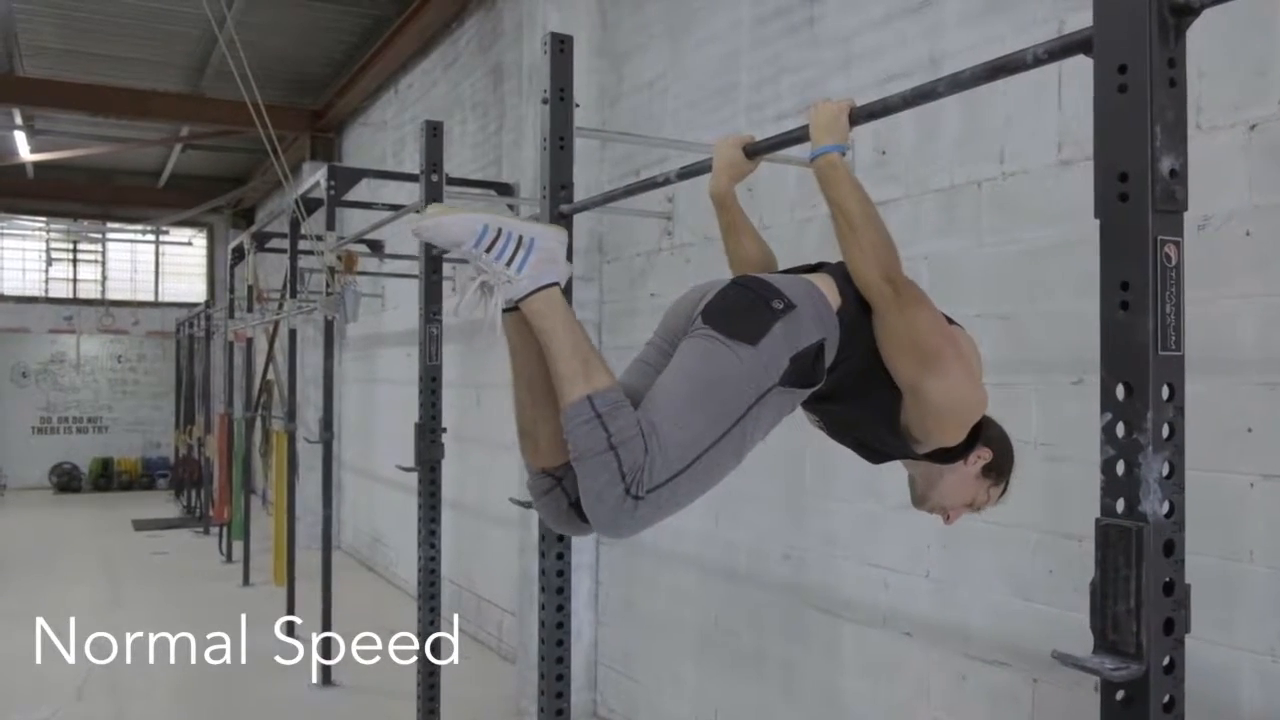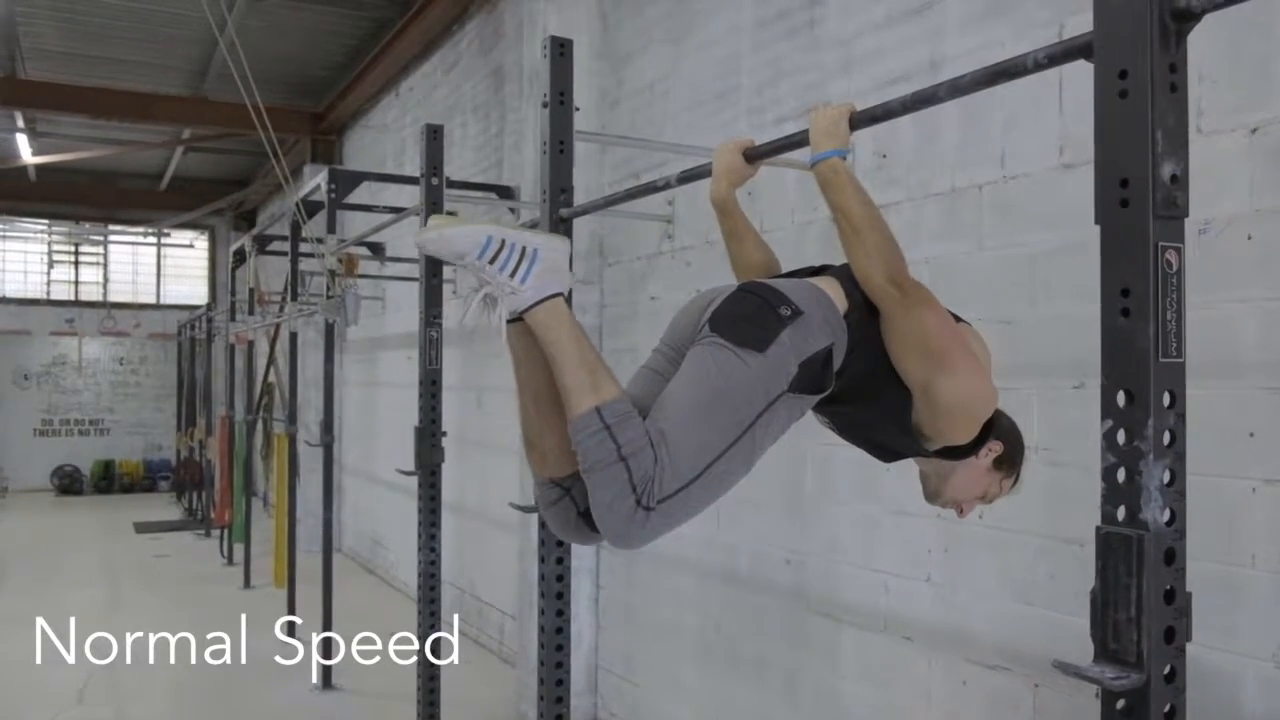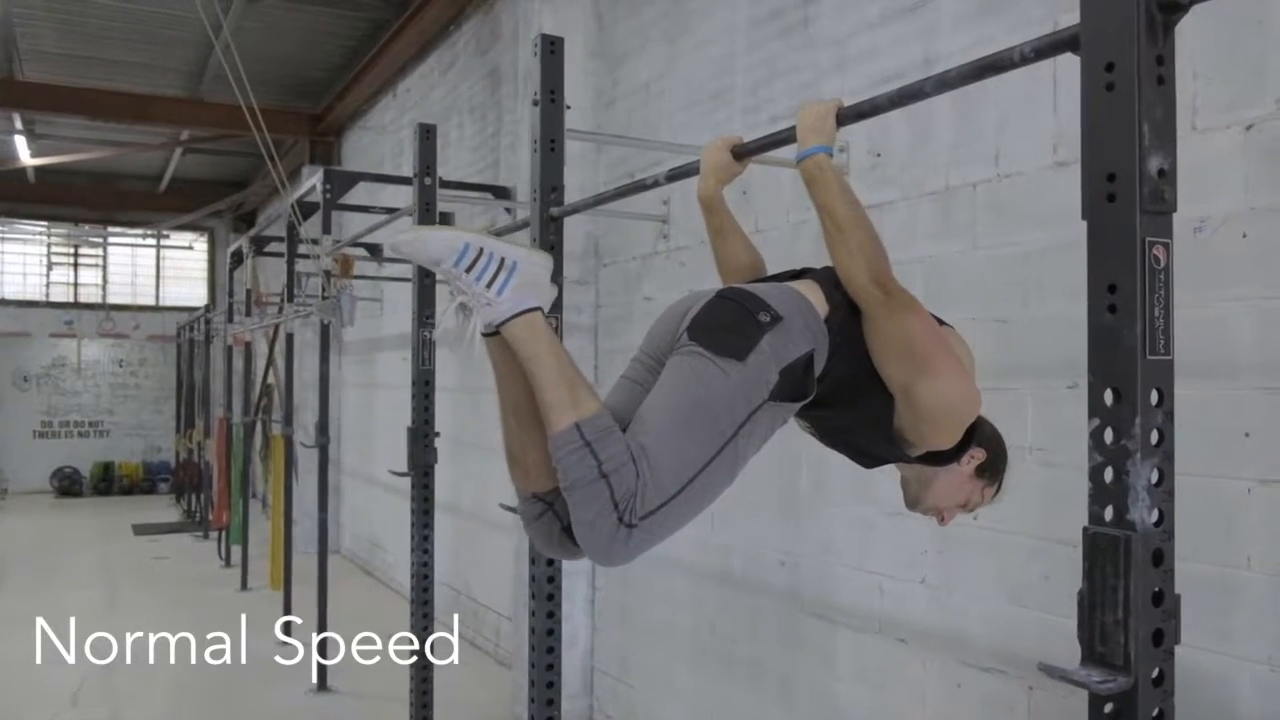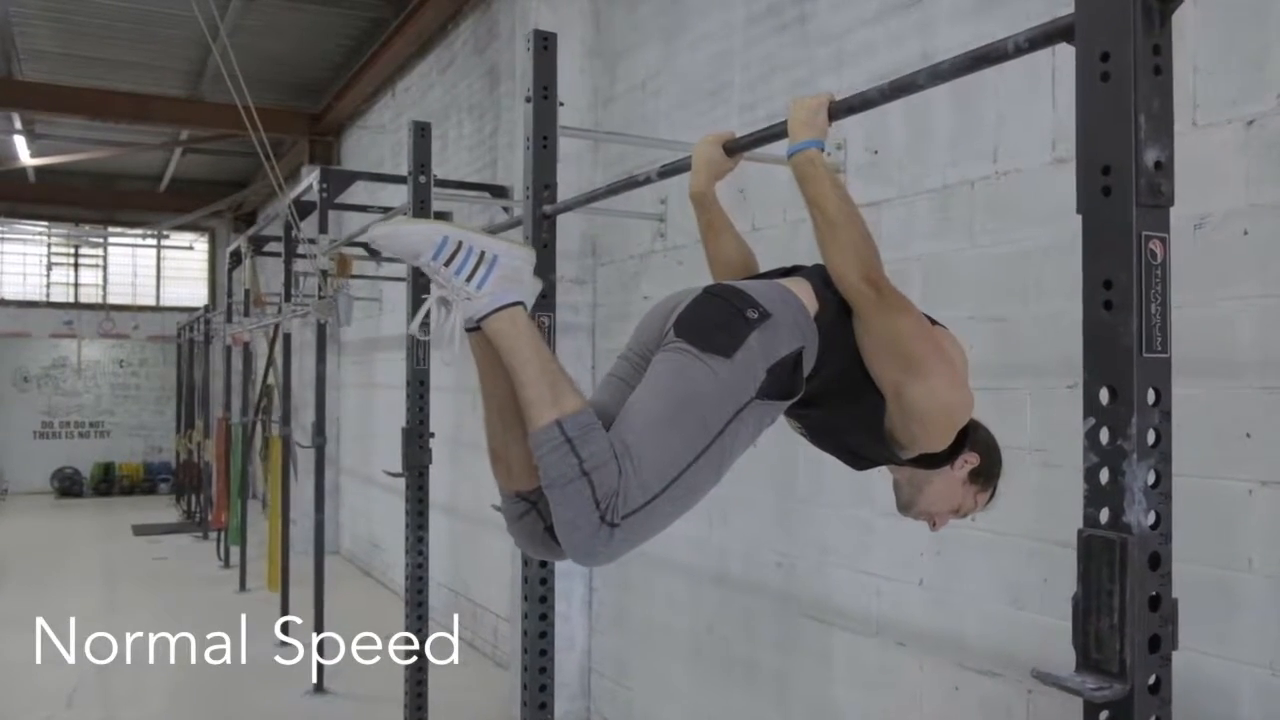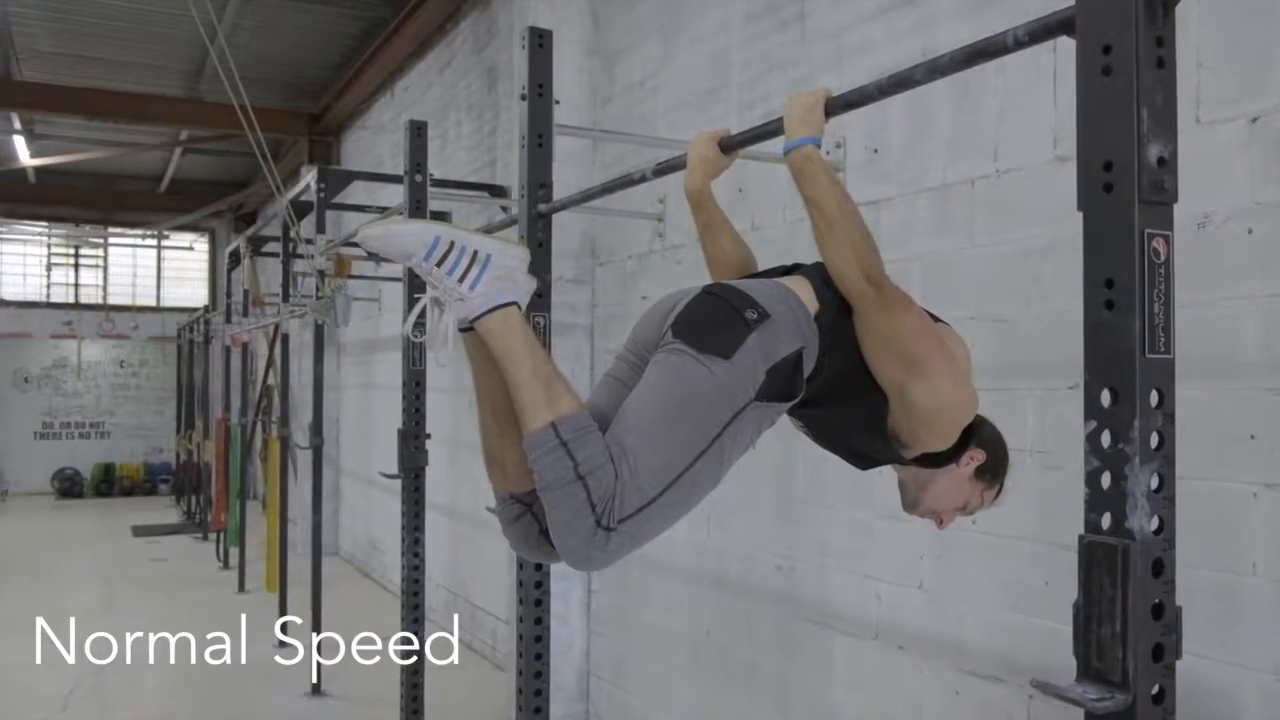
dt=0.4s
person 1, frame 1
right shoulder: (954, 404)
right elbow: (887, 286)
right wrist: (827, 156)
left hip: (716, 309)
right hip: (769, 335)
left knee: (566, 503)
right knee: (618, 501)
left ankle: (520, 289)
right ankle: (532, 278)
person 1, frame 2
right shoulder: (964, 401)
right elbow: (892, 287)
right wrist: (828, 159)
left hip: (723, 315)
right hip: (776, 340)
left knee: (574, 512)
right knee: (628, 510)
left ankle: (524, 299)
right ankle: (535, 289)
person 1, frame 3
right shoulder: (948, 403)
right elbow: (876, 290)
right wrist: (815, 156)
left hip: (704, 319)
right hip: (757, 345)
left knee: (558, 528)
right knee: (611, 528)
left ankle: (503, 314)
right ankle: (513, 303)
person 1, frame 4
right shoulder: (940, 406)
right elbow: (867, 288)
right wrist: (807, 152)
left hip: (697, 316)
right hip: (747, 343)
left knee: (541, 529)
right knee: (593, 528)
left ankle: (486, 308)
right ankle: (496, 296)
person 1, frame 5
right shoulder: (943, 404)
right elbow: (867, 285)
right wrist: (803, 149)
left hip: (692, 317)
right hip: (744, 343)
left knee: (535, 531)
right knee: (589, 532)
left ankle: (481, 307)
right ankle: (490, 299)
